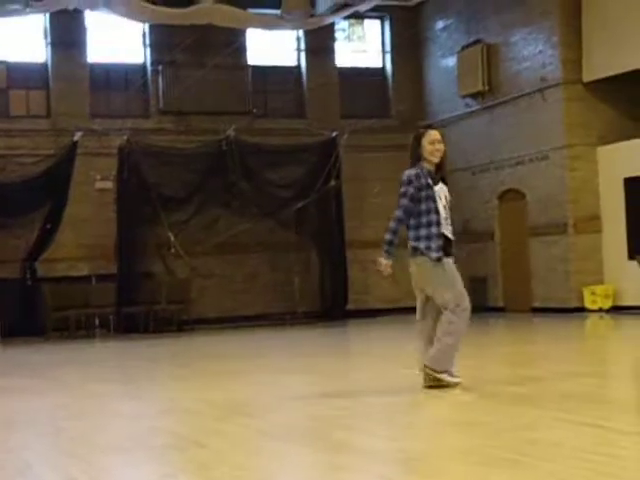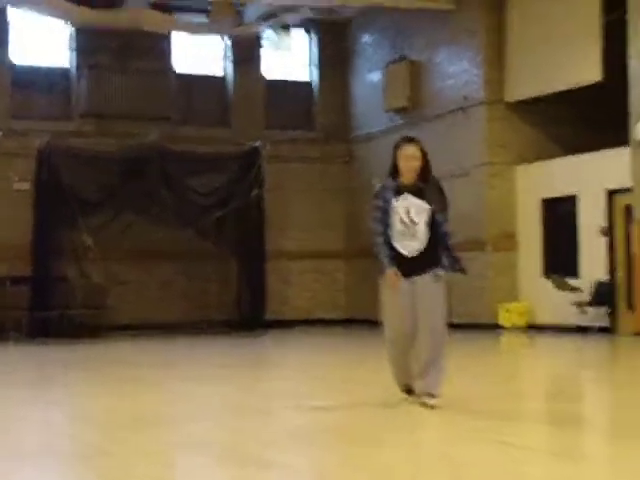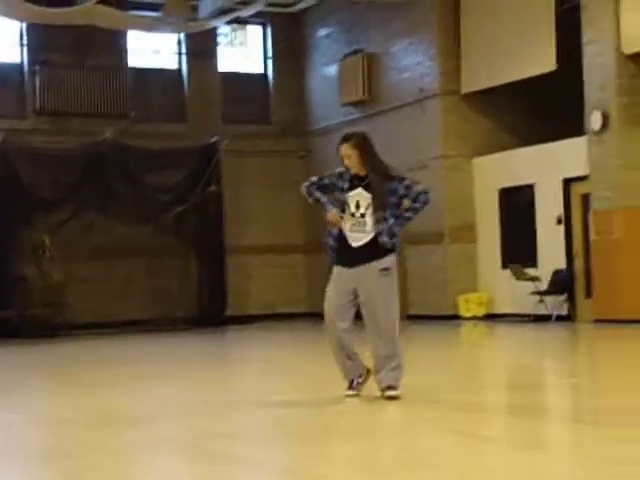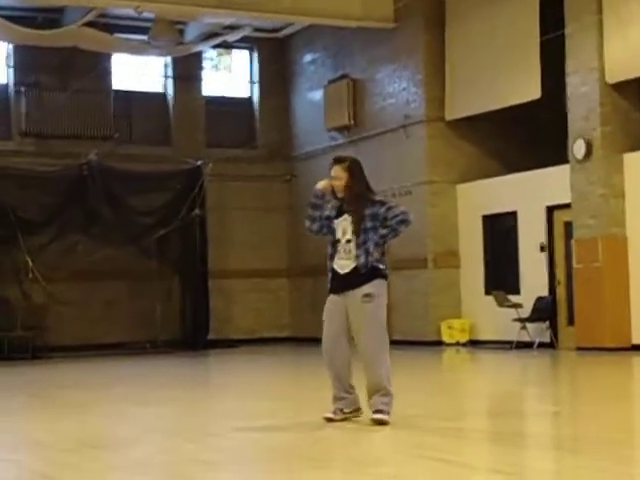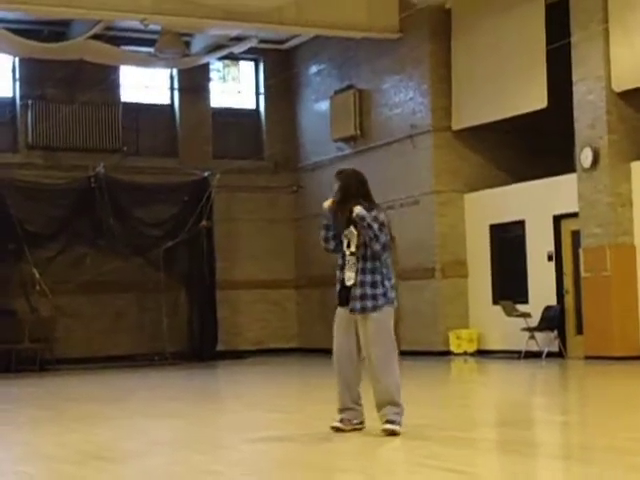
dt=1s
person 1, frame 1
left shoulder: (439, 179)
right shoulder: (414, 176)
right elbow: (400, 217)
left wrist: (450, 248)
right wrist: (387, 253)
left hip: (440, 253)
right hip: (427, 254)
left knee: (430, 313)
right knee: (458, 306)
left ankle: (432, 371)
right ankle: (437, 363)
person 1, frame 2
left shoulder: (433, 190)
right shoulder: (384, 191)
left elbow: (442, 228)
right elbow: (379, 232)
left wrist: (452, 261)
right wrist: (387, 265)
left hip: (429, 268)
right hip: (397, 269)
left knee: (431, 330)
right knee: (399, 330)
left ankle: (428, 387)
right ankle: (405, 379)
person 1, frame 3
left shoulder: (388, 181)
right shoulder: (340, 178)
left elbow: (421, 196)
right elbow: (309, 187)
left wrist: (397, 223)
right wrist: (328, 207)
left hip: (378, 259)
right hip: (345, 262)
left knee: (382, 321)
right knee: (334, 319)
left ankle: (389, 379)
right ankle: (356, 372)
person 1, frame 4
left shoulder: (373, 206)
right shoulder: (335, 210)
left elbow: (403, 218)
right elbow: (314, 227)
left wrist: (378, 243)
right wrist: (318, 195)
left hip: (367, 283)
right hip: (338, 286)
left knee: (372, 346)
right knee: (332, 346)
left ankle: (381, 403)
right ankle: (346, 402)
person 1, frame 5
left shoulder: (373, 215)
right shoulder: (345, 219)
left elbow: (381, 246)
right elbow: (330, 245)
left wrist: (362, 217)
right wrist: (328, 214)
left hip: (374, 297)
right hip: (347, 297)
left knee: (381, 357)
right knee: (344, 357)
left ankle: (392, 414)
right ankle: (351, 414)
